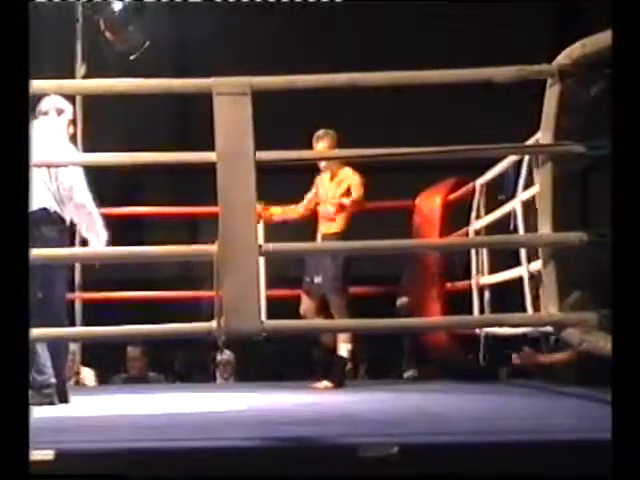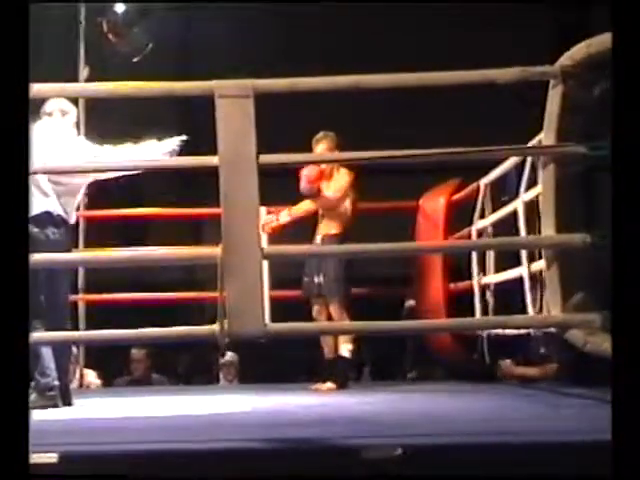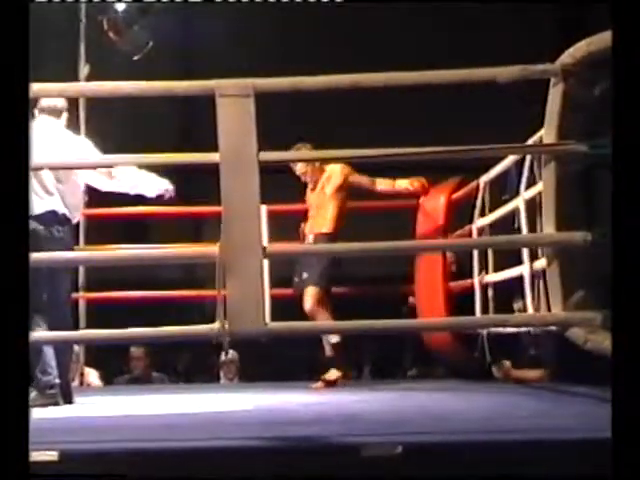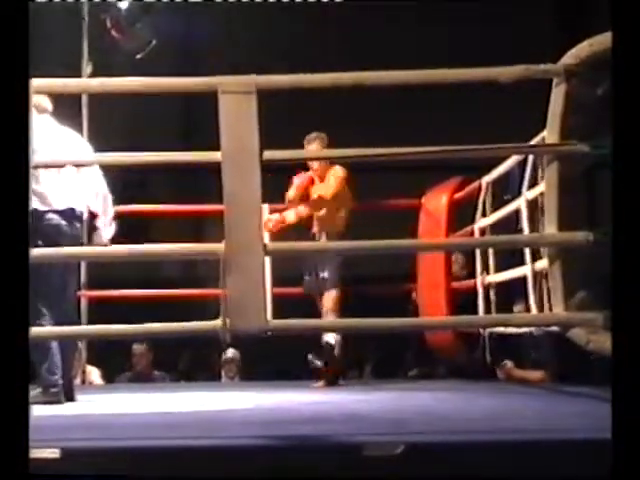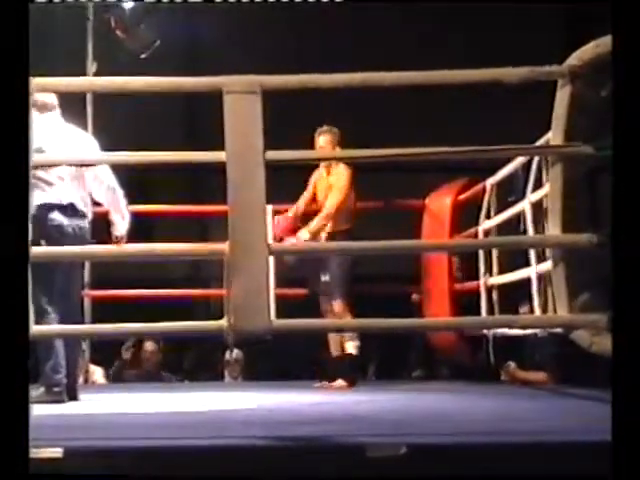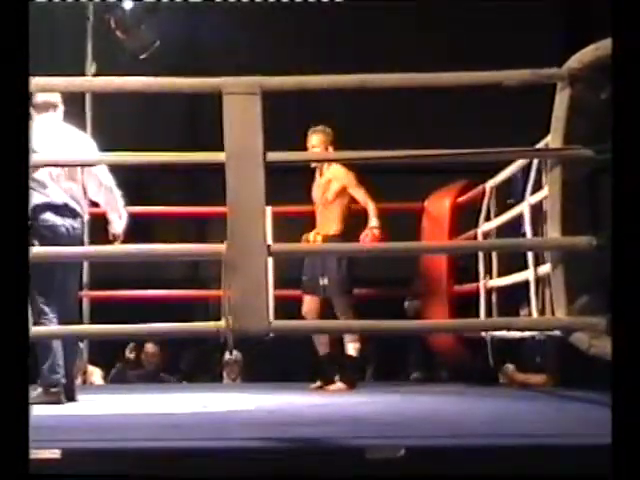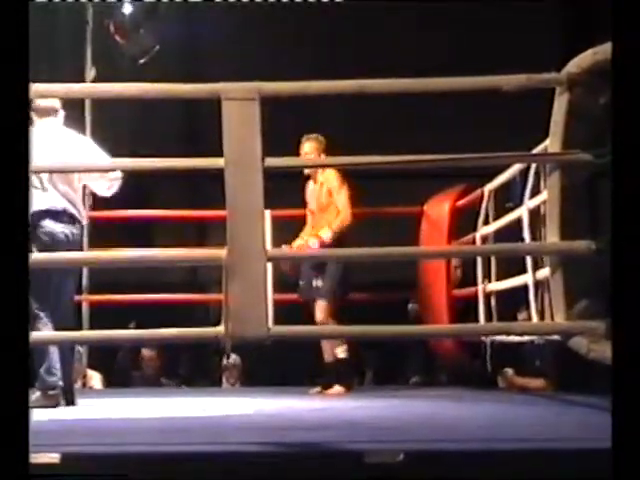
dt=0.4s
person 1, frame 1
right shoulder: (59, 145)
right elbow: (77, 196)
right wrist: (97, 234)
left hip: (36, 227)
right hip: (48, 228)
left knee: (35, 309)
right knee: (53, 309)
left ankle: (43, 384)
right ankle: (55, 385)
person 1, frame 2
left shoulder: (34, 141)
right shoulder: (65, 143)
right elbow: (113, 158)
right wrist: (160, 149)
left hip: (35, 228)
right hip: (51, 229)
left knee: (37, 311)
right knee: (56, 311)
left ankle: (47, 386)
right ankle: (59, 387)
person 1, frame 3
left shoulder: (33, 138)
right shoulder: (68, 142)
right elbow: (111, 172)
right wrist: (153, 183)
left hip: (35, 226)
right hip: (55, 228)
left knee: (38, 309)
right knee: (58, 309)
left ankle: (47, 384)
right ankle: (61, 385)
person 1, frame 4
left shoulder: (34, 134)
right shoulder: (73, 139)
right elbow: (96, 185)
right wrist: (104, 226)
left hip: (41, 221)
right hip: (72, 224)
left knee: (42, 306)
right knee: (65, 305)
left ankle: (50, 383)
right ankle: (65, 383)
person 1, frame 5
left shoulder: (34, 133)
right shoulder: (81, 137)
right elbow: (105, 181)
right wrist: (120, 220)
left hip: (46, 220)
right hip: (77, 222)
left knee: (48, 303)
right knee: (70, 303)
left ankle: (54, 383)
right ankle: (70, 381)
person 1, frame 6
left shoulder: (32, 134)
right shoulder: (79, 138)
right elbow: (102, 181)
right wrist: (117, 218)
left hip: (42, 221)
right hip: (72, 223)
left knee: (45, 305)
right knee: (67, 305)
left ankle: (52, 383)
right ankle: (67, 383)
person 1, frame 7
left shoulder: (32, 139)
right shoulder: (78, 141)
right elbow: (111, 175)
left hip: (41, 227)
right hip: (71, 229)
left knee: (41, 310)
right knee: (63, 310)
left ankle: (50, 387)
right ankle: (65, 387)
person 2, frame 1
left shoulder: (350, 176)
right shoulder: (321, 180)
left elbow: (359, 194)
right elbow: (301, 209)
left wrist: (341, 204)
right wrist: (273, 212)
left hip: (335, 244)
right hip: (319, 245)
left knee: (338, 309)
right knee: (306, 310)
left ankle: (337, 373)
right ankle: (337, 357)
person 2, frame 2
left shoulder: (345, 176)
right shoulder: (321, 177)
left elbow: (323, 201)
right elbow: (313, 201)
left wrist: (293, 207)
left hip: (335, 244)
right hip: (317, 245)
left knee: (337, 311)
right knee: (319, 313)
left ankle: (341, 375)
right ankle: (330, 371)
person 2, frame 3
left shoulder: (338, 172)
right shoulder: (310, 185)
left elbow: (373, 183)
left wrist: (404, 184)
left hip: (325, 244)
right hip: (309, 245)
left knee: (311, 306)
right knee: (318, 307)
left ankle: (338, 363)
right ankle: (331, 364)
person 2, frame 4
left shoulder: (338, 174)
right shoulder: (308, 176)
left elbow: (319, 203)
right elbow: (291, 199)
left wrist: (287, 217)
right wrist: (297, 187)
left hip: (335, 242)
right hip: (316, 243)
left knee: (330, 304)
right knee: (324, 307)
left ankle: (327, 358)
right ankle: (333, 370)
person 2, frame 5
left shoulder: (344, 173)
right shoulder: (318, 174)
left elbow: (330, 211)
right elbow: (302, 204)
left wrist: (303, 236)
right wrist: (288, 218)
left hip: (339, 242)
right hip: (322, 243)
left knee: (340, 308)
right knee: (327, 311)
left ankle: (349, 373)
right ankle: (337, 370)
person 2, frame 6
left shoulder: (341, 174)
right shoulder: (318, 175)
left elbow: (368, 202)
left wrist: (373, 224)
right hip: (317, 247)
left knee: (343, 312)
right knee: (309, 312)
left ankle: (348, 375)
right ankle: (328, 372)
person 2, frame 7
left shoulder: (333, 177)
right shoulder: (309, 186)
left elbow: (346, 215)
left wrist: (322, 237)
right wrist: (294, 246)
right hip: (313, 253)
left knee: (323, 316)
right knee: (321, 319)
left ankle: (344, 377)
right ankle: (331, 377)
